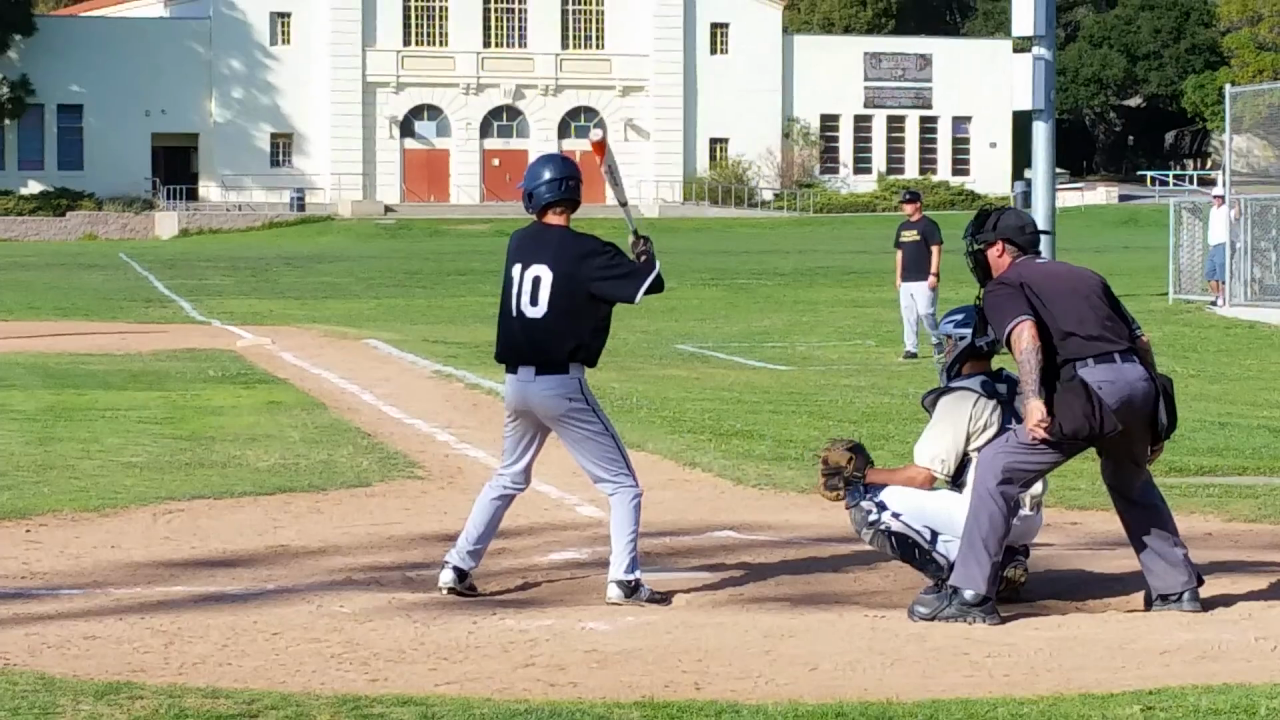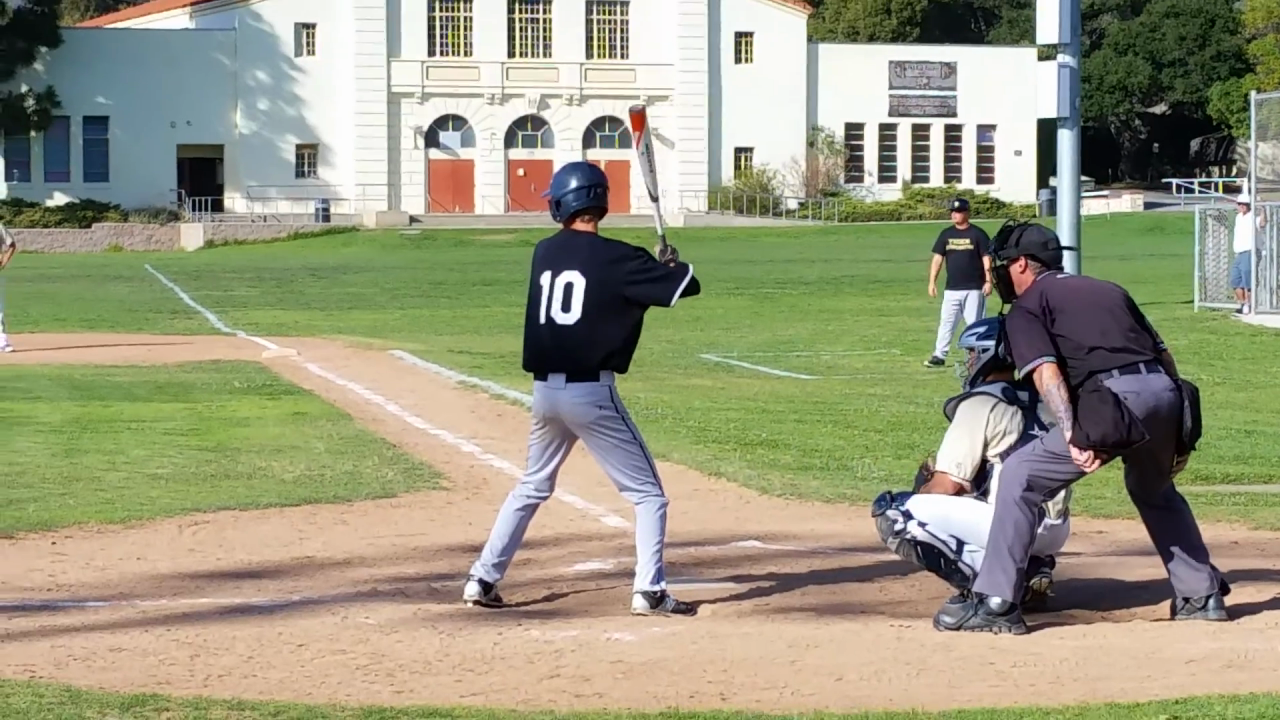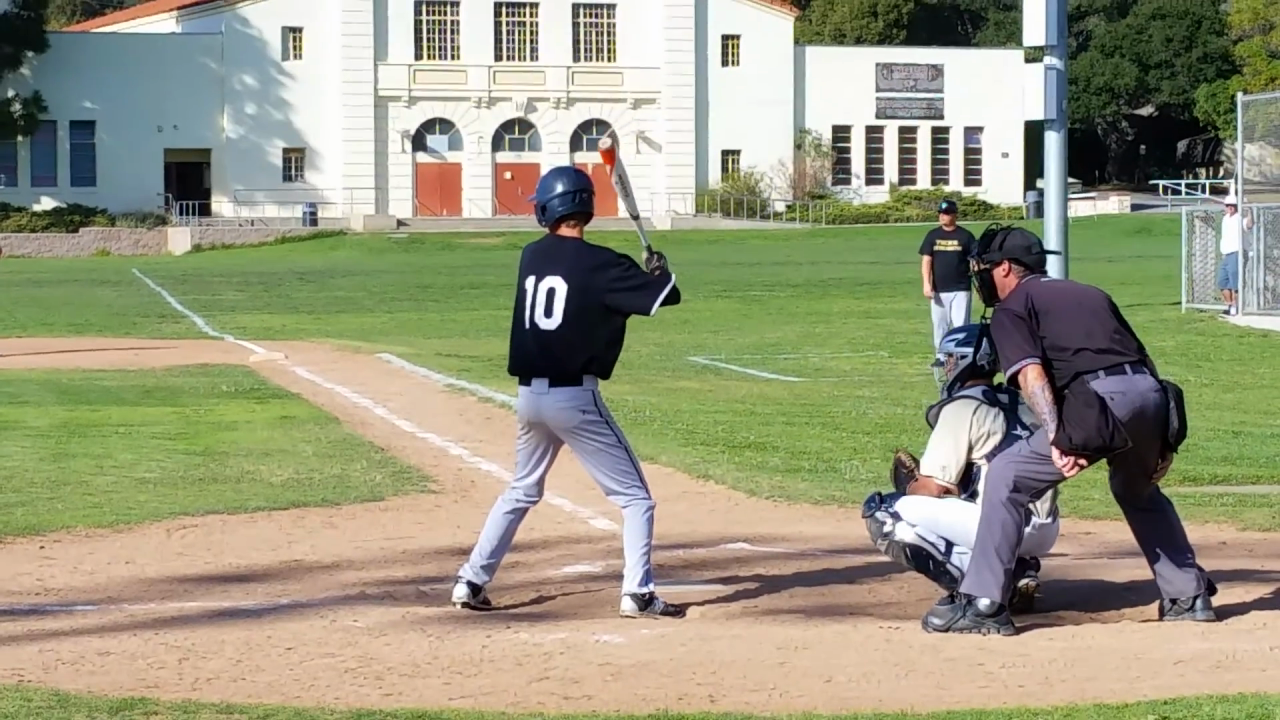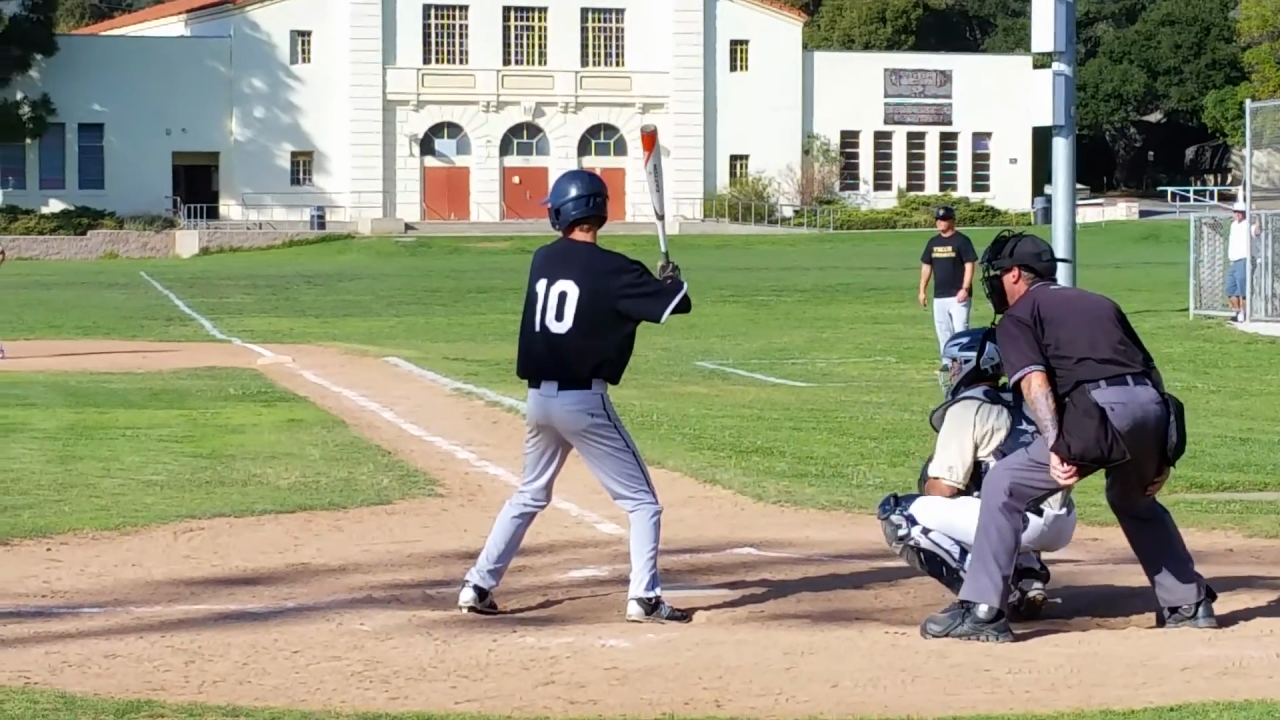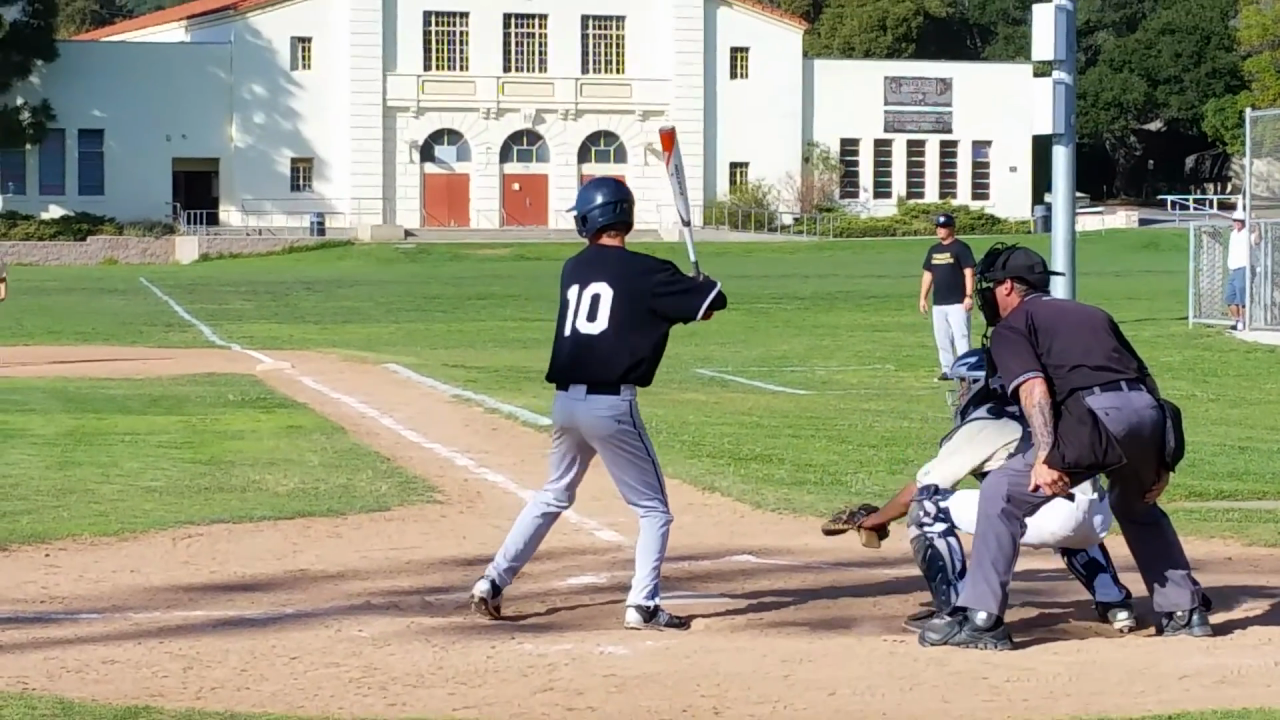
dt=0.5s
person 1, frame 1
left shoulder: (518, 243)
right shoulder: (585, 250)
right elbow: (650, 284)
left wrist: (623, 260)
right wrist: (643, 256)
left hip: (517, 382)
right hip: (561, 385)
left knee: (508, 478)
right knee: (622, 484)
left ankle: (457, 566)
right ankle: (624, 581)
person 1, frame 2
left shoulder: (543, 251)
right shoulder: (616, 257)
right elbow: (687, 285)
left wrist: (650, 266)
right wrist: (669, 262)
left hip: (546, 390)
right hip: (590, 392)
left knee: (531, 487)
right knee: (648, 494)
left ankle: (481, 579)
right ankle: (649, 591)
person 1, frame 3
left shoulder: (531, 256)
right shoulder: (599, 263)
right elbow: (667, 295)
left wrist: (636, 275)
right wrist: (655, 271)
left hip: (530, 395)
right hip: (574, 397)
left knee: (521, 492)
right knee: (635, 497)
left ankle: (471, 581)
right ankle: (639, 594)
person 1, frame 4
left shoulder: (542, 259)
right shoulder: (611, 269)
right elbow: (678, 303)
left wrist: (650, 282)
right wrist: (670, 279)
left hip: (539, 398)
right hip: (583, 400)
left knee: (529, 496)
right knee: (642, 502)
left ankle: (477, 586)
right ankle: (644, 599)
person 1, frame 5
left shoulder: (573, 268)
right shoulder: (645, 270)
right elbow: (713, 301)
left wrist: (676, 300)
right wrist: (695, 288)
left hip: (566, 400)
right hip: (611, 405)
left knee: (552, 497)
right knee: (653, 509)
left ankle: (494, 581)
right ankle: (643, 606)
person 2, frame 1
left shoulder: (1004, 286)
right shoulder: (1086, 275)
left elbow: (1025, 333)
right elbow: (1140, 342)
left wrist: (1032, 400)
right wrist: (1154, 418)
left hip: (1091, 390)
right hip: (1138, 384)
left knee: (997, 468)
right knee: (1131, 482)
left ankle: (970, 595)
right ankle: (1177, 588)
person 2, frame 2
left shoulder: (1027, 306)
right shoulder: (1110, 289)
left elbow: (1047, 373)
right elbow: (1163, 355)
left wrist: (1072, 435)
right wrist: (1176, 430)
left hip: (1117, 401)
right hip: (1164, 393)
left knee: (1020, 475)
right knee: (1155, 490)
left ankle: (996, 603)
right ankle: (1202, 595)
person 2, frame 3
left shoulder: (1011, 308)
right shoulder: (1092, 293)
left elbow: (1031, 375)
left wrist: (1056, 438)
right wrist: (1160, 438)
left hip: (1101, 402)
right hip: (1151, 395)
left knee: (1007, 477)
right knee: (1139, 491)
left ankle: (985, 605)
right ankle: (1189, 596)
person 2, frame 4
left shoulder: (1018, 316)
right shoulder: (1102, 303)
left elbow: (1035, 383)
left wrist: (1057, 448)
right wrist: (1159, 453)
left hip: (1102, 411)
right hip: (1151, 407)
left knee: (1004, 485)
right knee: (1135, 501)
left ankle: (983, 611)
right ankle: (1189, 604)
person 2, frame 5
left shoulder: (1011, 326)
right shoulder: (1093, 313)
left elbow: (1034, 388)
left wrist: (1046, 456)
right wrist: (1158, 460)
left hip: (1098, 417)
right hip: (1148, 414)
left knee: (1002, 493)
right knee: (1138, 507)
left ankle: (980, 619)
right ankle: (1184, 611)
person 3, frame 1
left shoulder: (960, 397)
right shoulder: (1015, 389)
left elbow: (921, 477)
left wrist: (866, 474)
right hip: (1028, 520)
left knee: (866, 504)
right ankle: (1005, 557)
person 3, frame 2
left shoulder: (980, 402)
right shoulder: (1039, 401)
left elbow: (947, 485)
left wrist: (923, 488)
right wrist: (968, 485)
right hip: (1055, 530)
left knee: (891, 511)
right ankle: (1030, 569)
person 3, frame 3
left shoulder: (962, 406)
right shoulder: (1020, 404)
left elbow: (933, 487)
left wrist: (910, 486)
right wrist: (931, 479)
right hip: (1045, 530)
left knee: (880, 512)
right ankle: (1018, 570)
person 3, frame 4
left shoulder: (966, 407)
right shoulder: (1025, 404)
left elbow: (943, 489)
left wrist: (928, 483)
left hip: (1025, 522)
right hip: (1061, 525)
left knee: (896, 514)
right ankle: (1029, 579)
person 3, frame 5
left shoulder: (977, 427)
left elbow: (918, 490)
left wrist: (876, 517)
left hip: (1055, 514)
right hip: (1096, 515)
left knee: (929, 505)
left ankle: (954, 612)
right ankle: (1115, 603)
